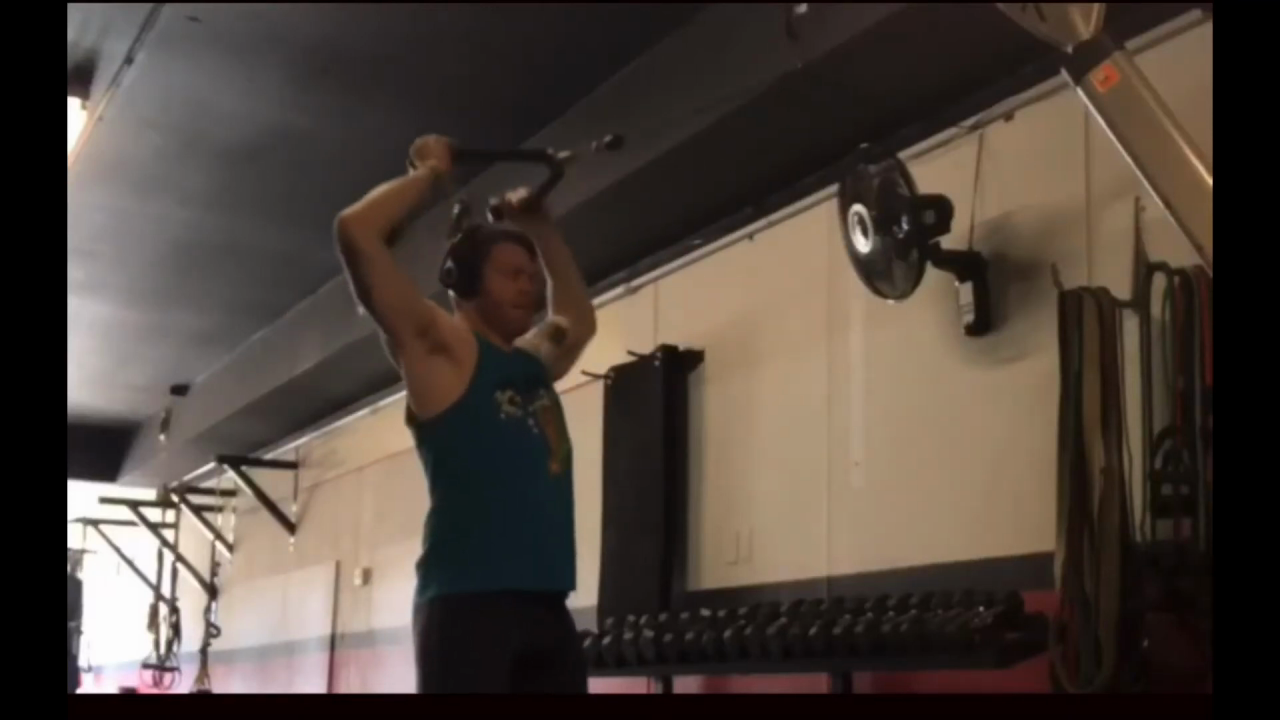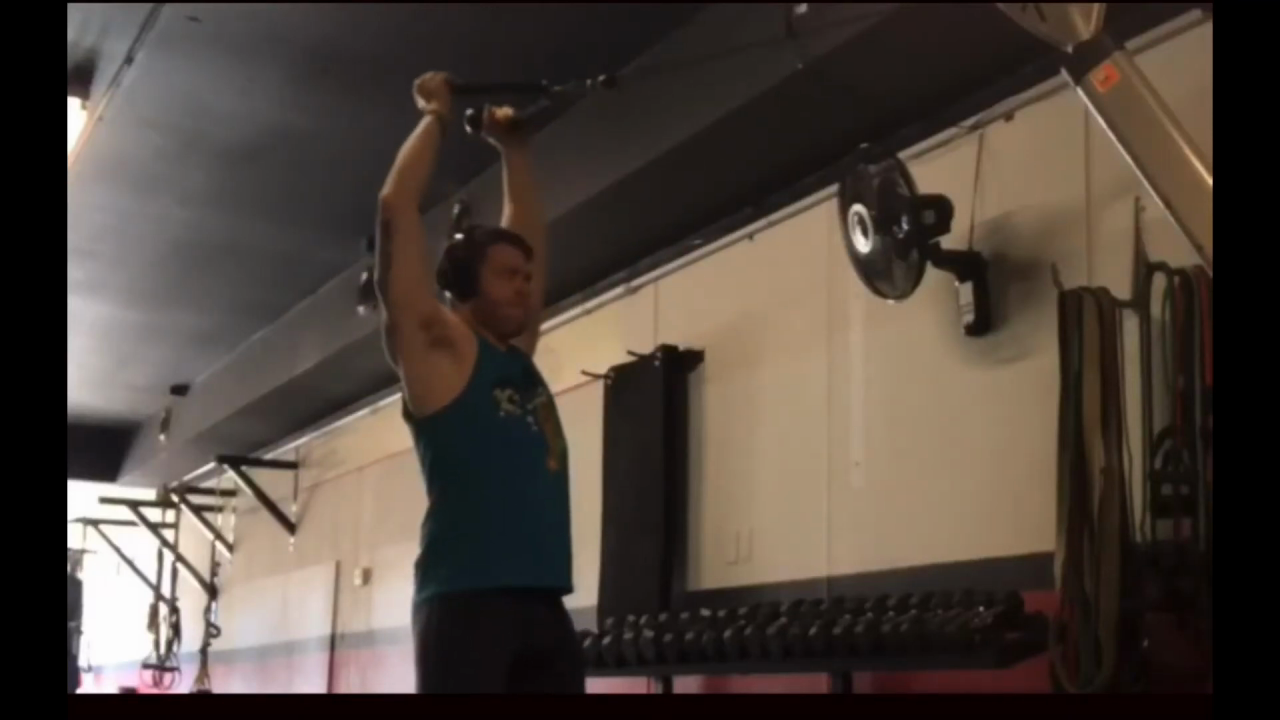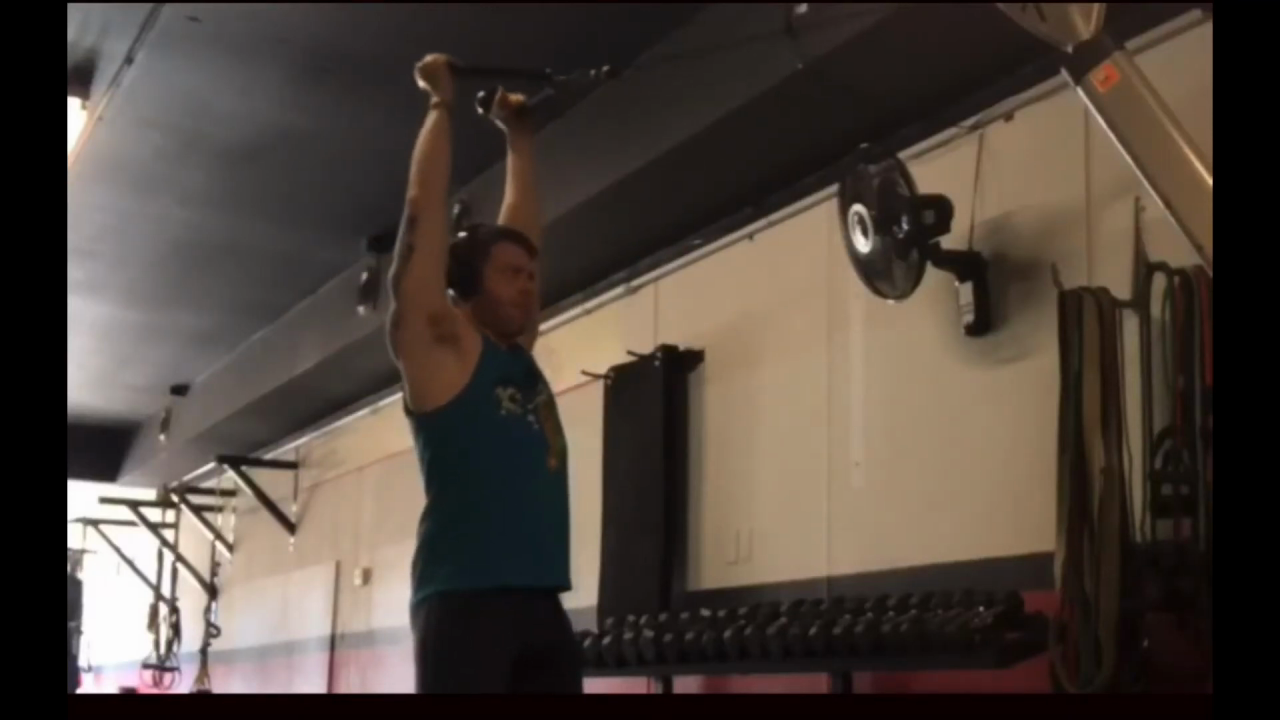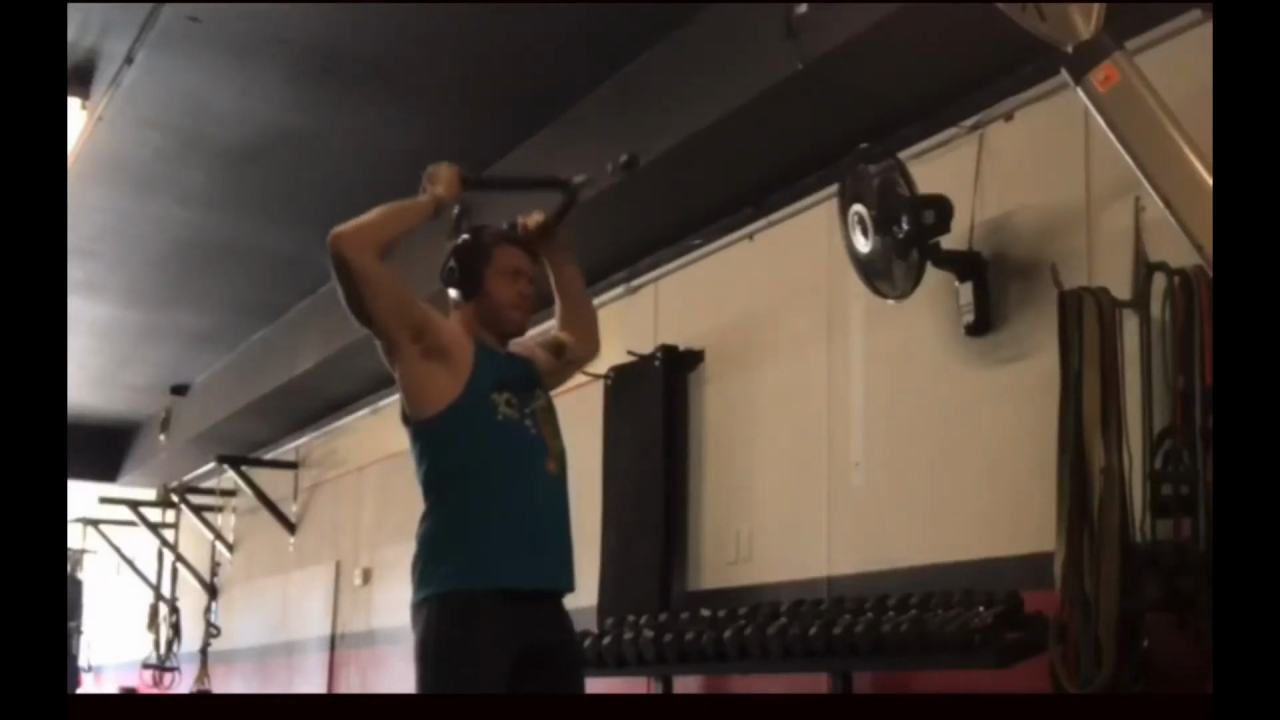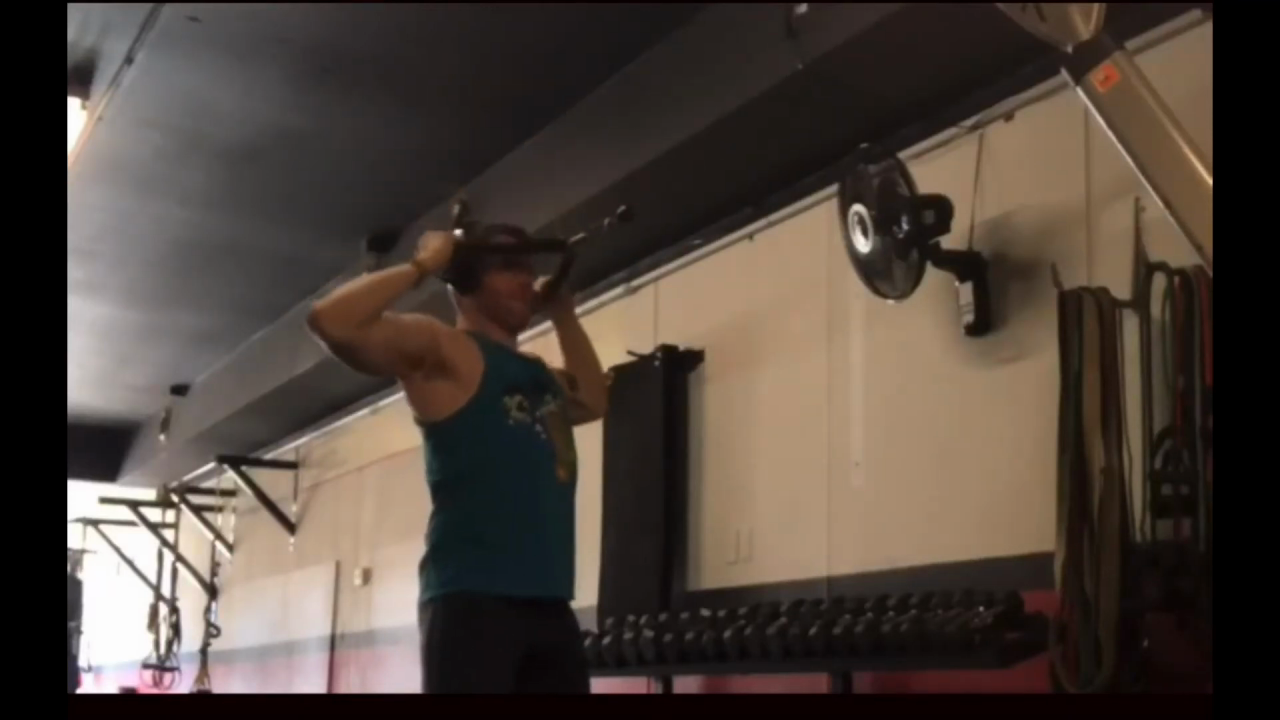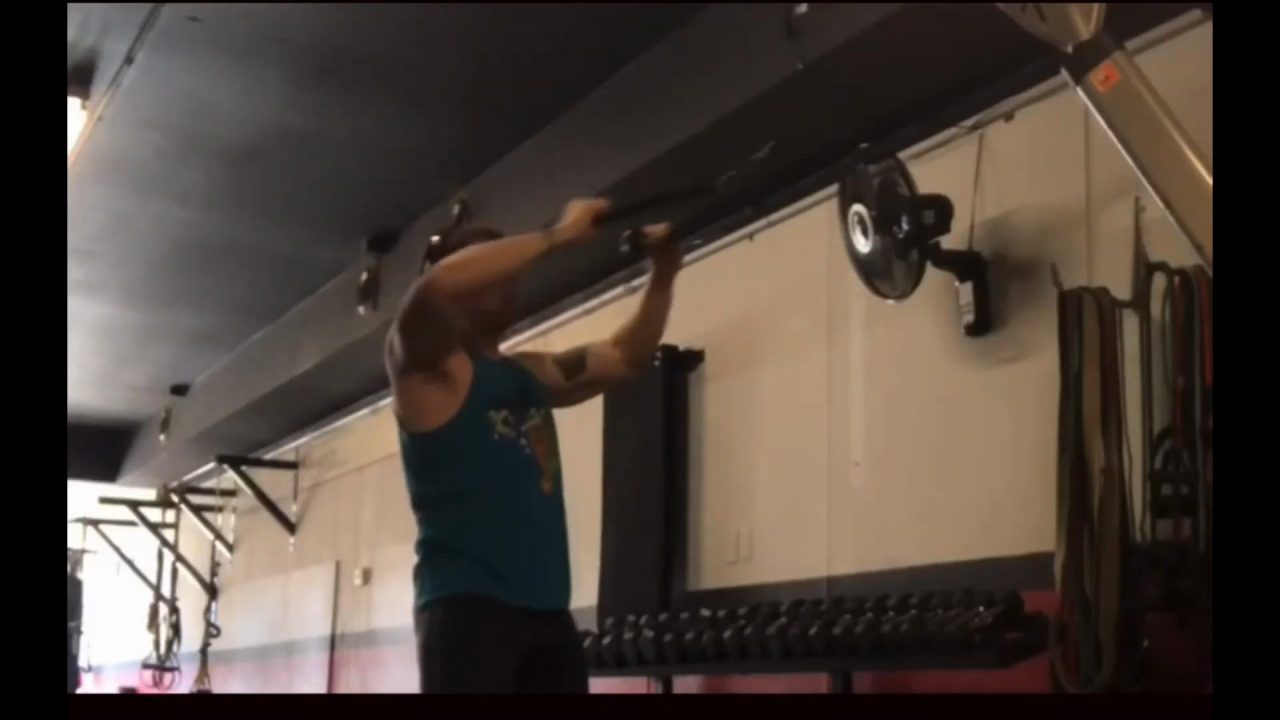
dt=0.5s
person 1, frame 1
left shoulder: (534, 360)
right shoulder: (436, 345)
left elbow: (580, 317)
right elbow: (356, 231)
left wrist: (539, 227)
right wrist: (428, 175)
left hip: (544, 604)
right hip: (467, 601)
person 1, frame 2
left shoulder: (518, 355)
right shoulder: (435, 345)
left elbow: (528, 241)
right elbow: (396, 208)
left wrist: (513, 148)
right wrist: (435, 117)
left hip: (541, 604)
right hip: (466, 600)
person 1, frame 3
left shoulder: (517, 352)
right shoulder: (436, 341)
left elbow: (523, 230)
right elbow: (422, 208)
left wrist: (518, 135)
right wrist: (441, 105)
left hip: (540, 603)
right hip: (464, 601)
person 1, frame 4
left shoulder: (529, 365)
right shoulder: (433, 347)
left elbow: (583, 337)
right elbow: (349, 248)
left wrist: (553, 249)
right wrist: (435, 199)
left hip: (541, 605)
right hip: (465, 602)
person 1, frame 5
left shoulder: (538, 373)
right shoulder: (440, 348)
left elbow: (593, 399)
right elbow: (330, 320)
left wrist: (561, 313)
right wrist: (423, 264)
left hip: (548, 606)
right hip: (472, 601)
person 1, frame 6
left shoulder: (528, 372)
right shoulder: (430, 359)
left elbow: (628, 355)
right elbow: (438, 285)
left wrist: (663, 270)
right wrist: (558, 235)
left hip: (545, 612)
right hip: (466, 607)
